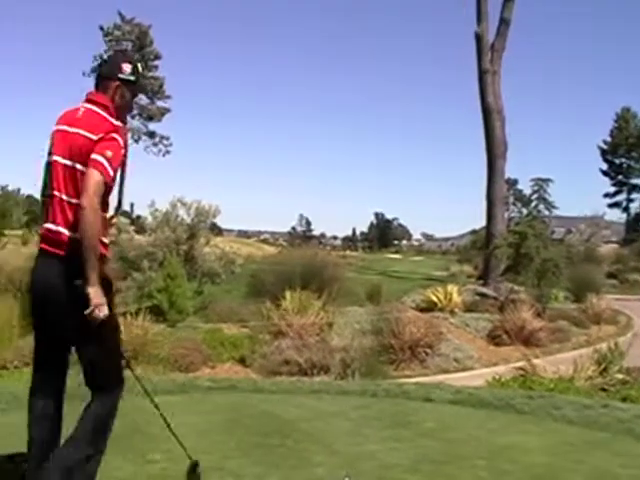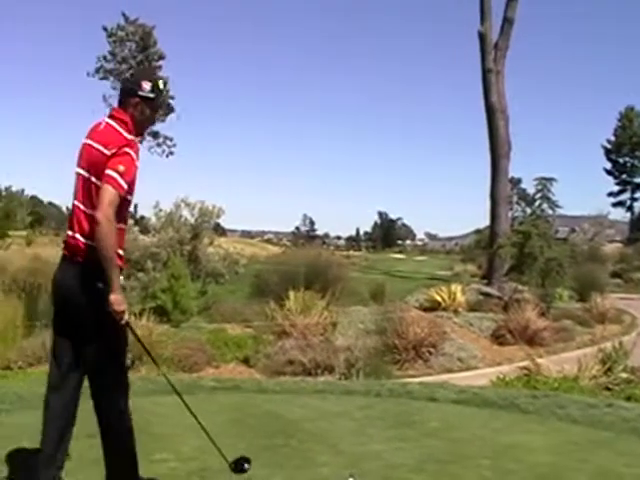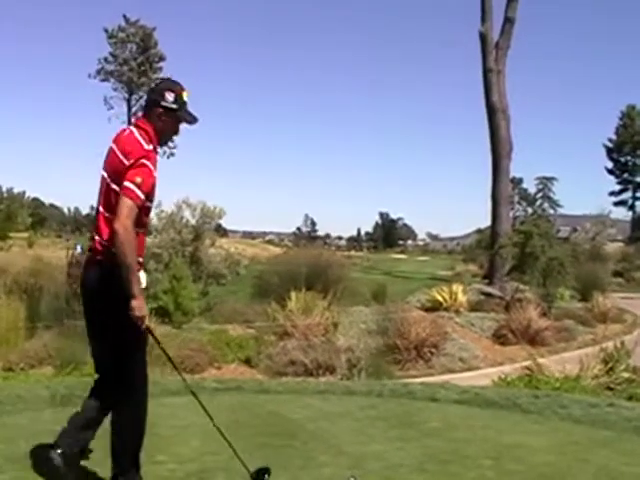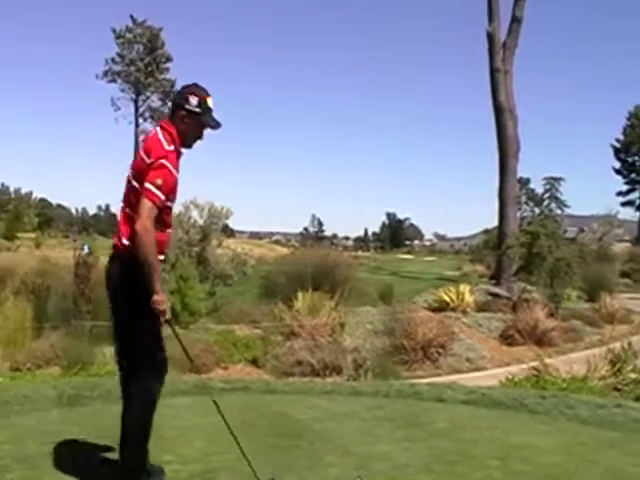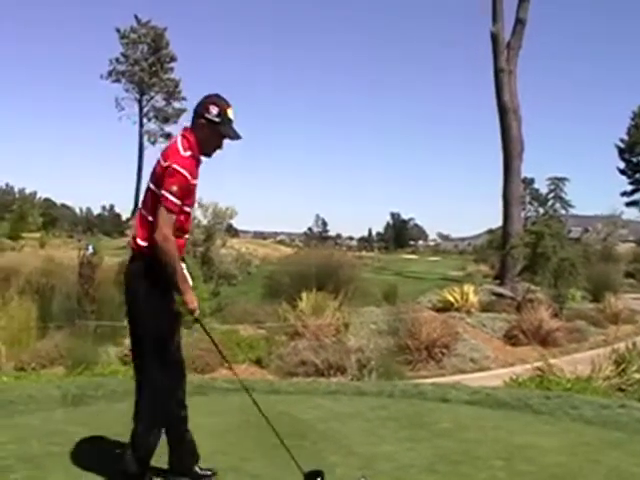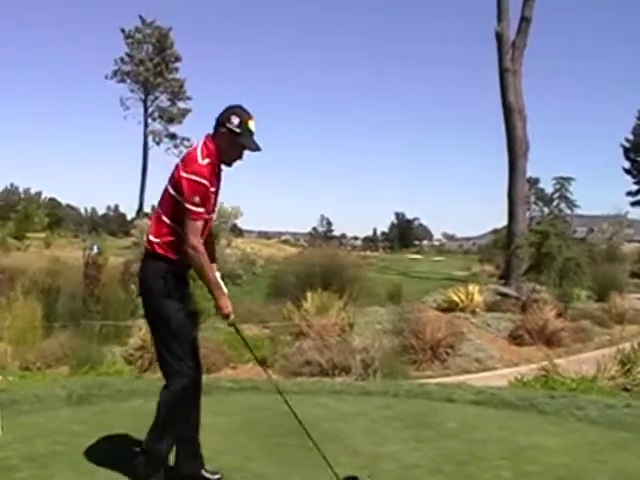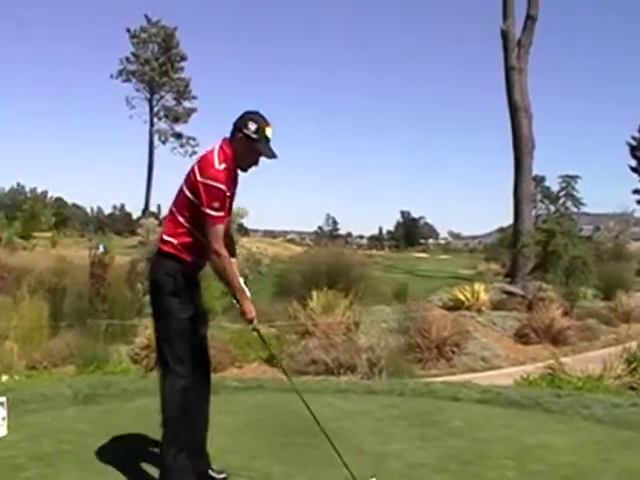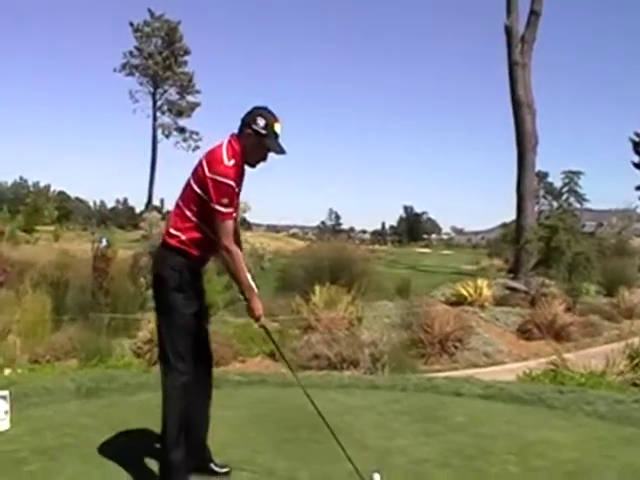
dt=0.2s
person 1, frame 1
left shoulder: (65, 121)
right shoulder: (111, 132)
right elbow: (89, 206)
right wrist: (93, 282)
left hip: (44, 267)
right hip: (73, 273)
left knee: (46, 385)
right knee: (107, 385)
person 1, frame 2
left shoulder: (98, 132)
right shoulder: (124, 147)
right elbow: (104, 218)
right wrist: (115, 288)
left hip: (69, 271)
right hip: (92, 278)
left knee: (64, 383)
right knee: (111, 385)
person 1, frame 3
left shoulder: (123, 141)
right shoulder: (142, 158)
right elbow: (122, 228)
right wrist: (134, 295)
left hip: (97, 272)
right hip: (112, 277)
left knee: (110, 376)
right knee: (129, 382)
person 1, frame 4
left shoulder: (155, 142)
right shoulder: (165, 158)
right elbow: (143, 228)
right wrist: (157, 290)
left hip: (132, 272)
right hip: (133, 275)
left knee: (148, 369)
right knee: (144, 373)
person 1, frame 5
left shoulder: (185, 155)
right shoulder: (180, 163)
right elbow: (161, 236)
left wrist: (180, 279)
right wrist: (184, 289)
left hip: (157, 275)
right hip: (149, 277)
left knee: (172, 372)
right knee: (157, 374)
person 1, frame 6
left shoulder: (212, 165)
right shoulder: (197, 169)
right elbow: (192, 244)
left wrist: (217, 278)
right wrist: (218, 294)
left hip: (175, 275)
right hip: (161, 275)
left knee: (191, 371)
right knee: (179, 371)
person 1, frame 7
left shoulder: (227, 169)
right shoulder: (214, 172)
left elbow: (224, 236)
right elbow: (215, 249)
left wrist: (240, 282)
right wrist: (242, 299)
left hip: (186, 275)
right hip: (171, 274)
left knee: (198, 370)
right knee: (178, 373)
person 1, frame 8
left shoulder: (234, 163)
right shoulder: (222, 167)
left elbow: (231, 233)
right elbow: (225, 245)
left wrist: (248, 280)
right wrist: (250, 296)
left hip: (190, 269)
right hip: (175, 269)
left knee: (201, 365)
right knee: (179, 369)
